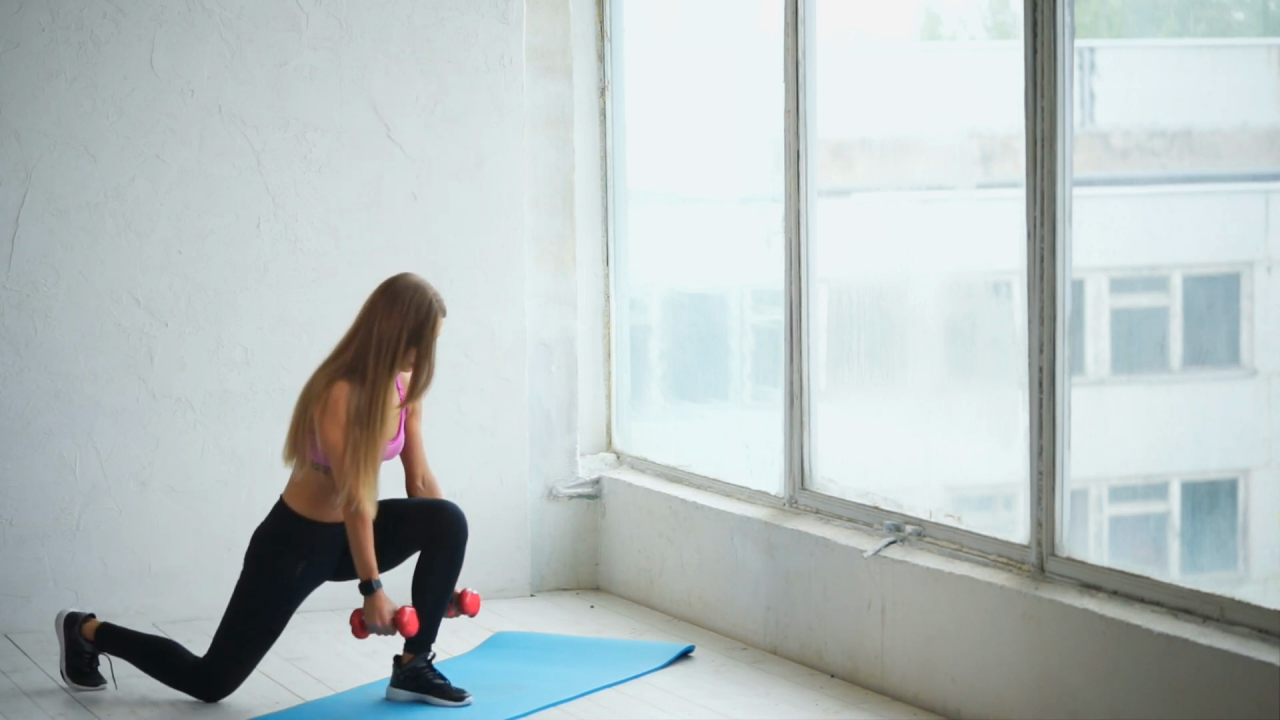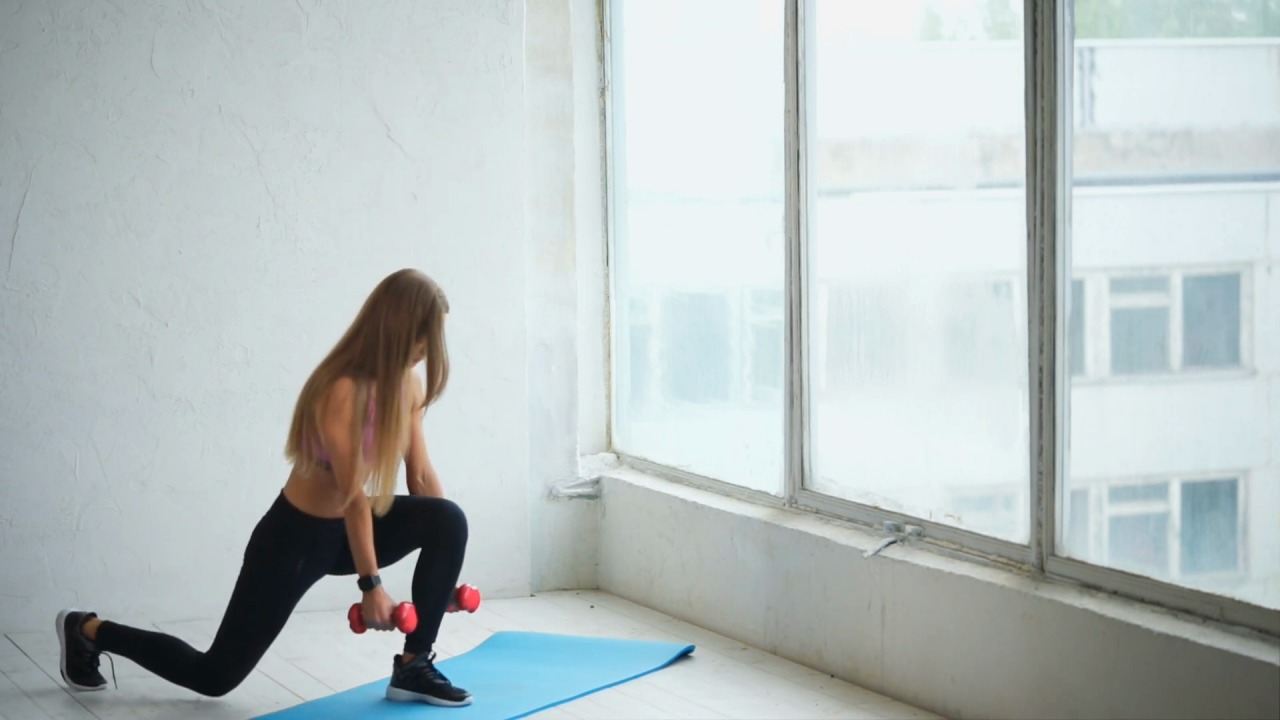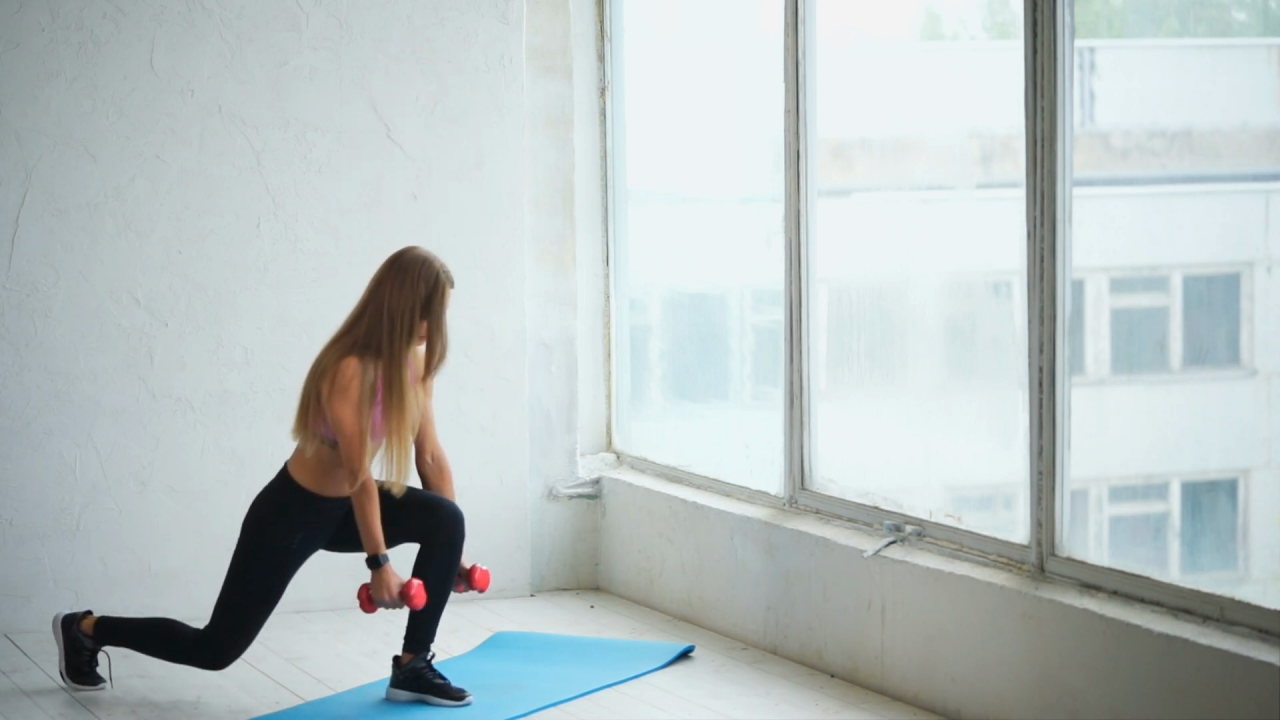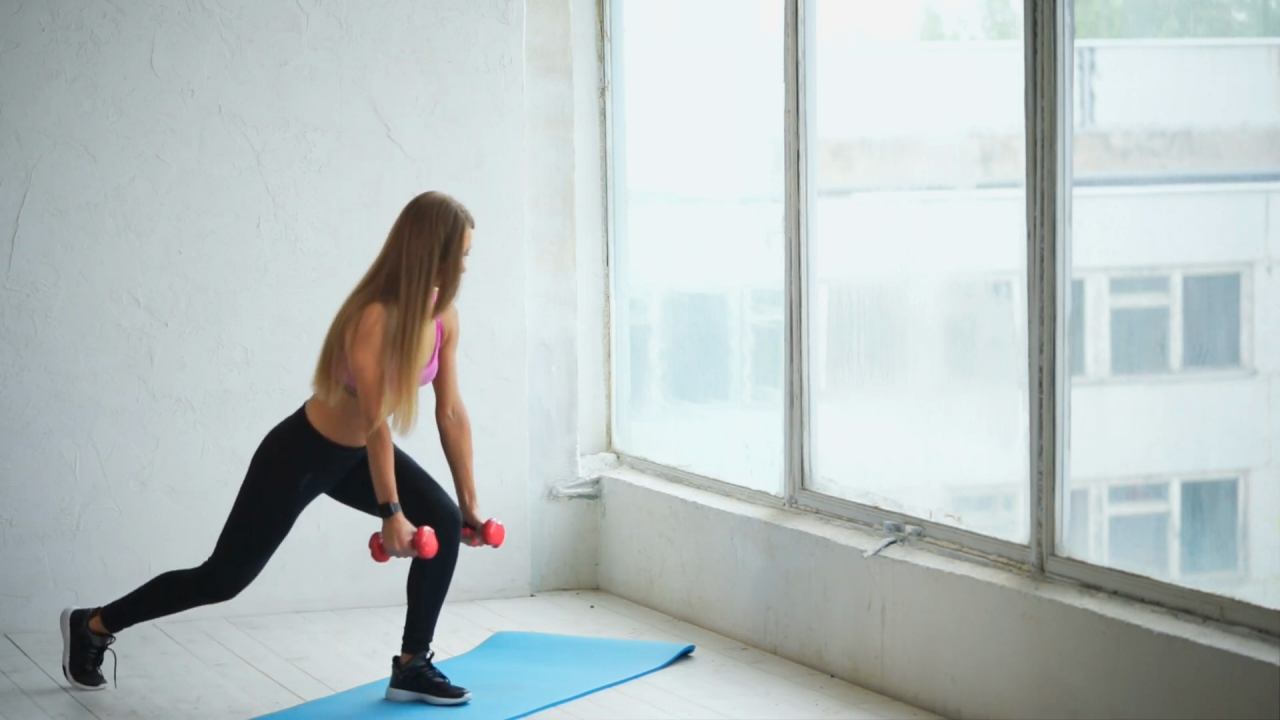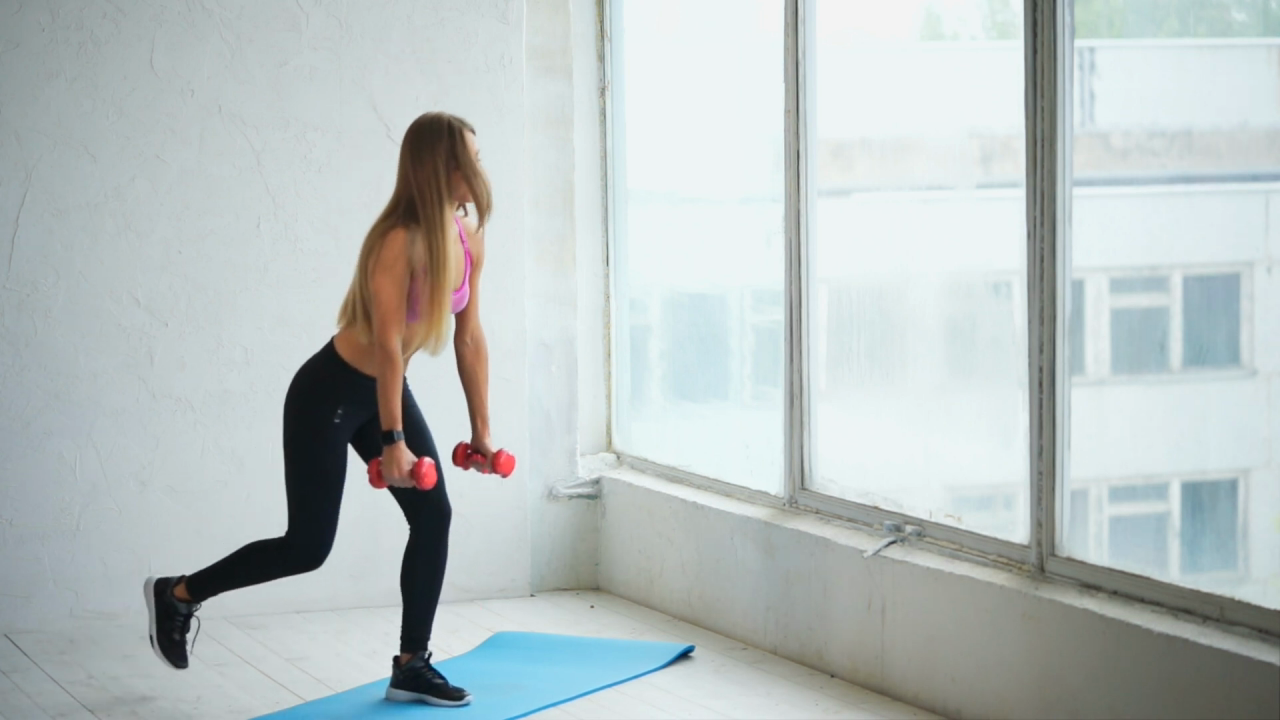
dt=0.4s
person 1, frame 1
left shoulder: (406, 388)
right shoulder: (340, 394)
left elbow: (420, 480)
right elbow: (353, 499)
left wrist: (447, 575)
right wrist: (372, 588)
left hip: (344, 534)
right hip: (294, 542)
left knee: (448, 521)
right knee: (211, 682)
left ankle: (413, 667)
right ankle: (86, 632)
person 1, frame 2
left shoulder: (408, 384)
right shoulder: (342, 391)
left elbow: (421, 476)
right elbow: (353, 496)
left wrist: (447, 572)
right wrist: (370, 584)
left hip: (343, 530)
right hip: (293, 537)
left knee: (448, 520)
right knee: (214, 677)
left ankle: (413, 666)
right ankle: (88, 632)
person 1, frame 3
left shoulder: (415, 365)
right shoulder: (349, 370)
left elbow: (430, 456)
right elbow: (358, 474)
left wrist: (454, 554)
right wrist: (379, 563)
left hip: (341, 507)
right hip: (290, 513)
left knee: (445, 521)
right knee: (216, 649)
left ankle: (412, 667)
right ankle: (84, 629)
person 1, frame 4
left shoulder: (444, 315)
right shoulder: (374, 317)
left elbow: (451, 412)
right elbow: (376, 422)
left wrist: (470, 504)
right wrist: (391, 513)
left hip: (352, 454)
right hip: (299, 454)
left knee: (443, 520)
right knee: (222, 577)
left ankle: (412, 666)
right ankle: (91, 626)
person 1, frame 5
left shoulder: (471, 239)
right shoulder: (397, 241)
left elbow: (471, 339)
right elbow: (387, 347)
left wrist: (480, 430)
right wrist: (391, 441)
left hip: (384, 390)
right hip: (327, 392)
left knee: (433, 514)
right knee: (308, 545)
left ankle: (410, 668)
right ankle: (177, 595)
